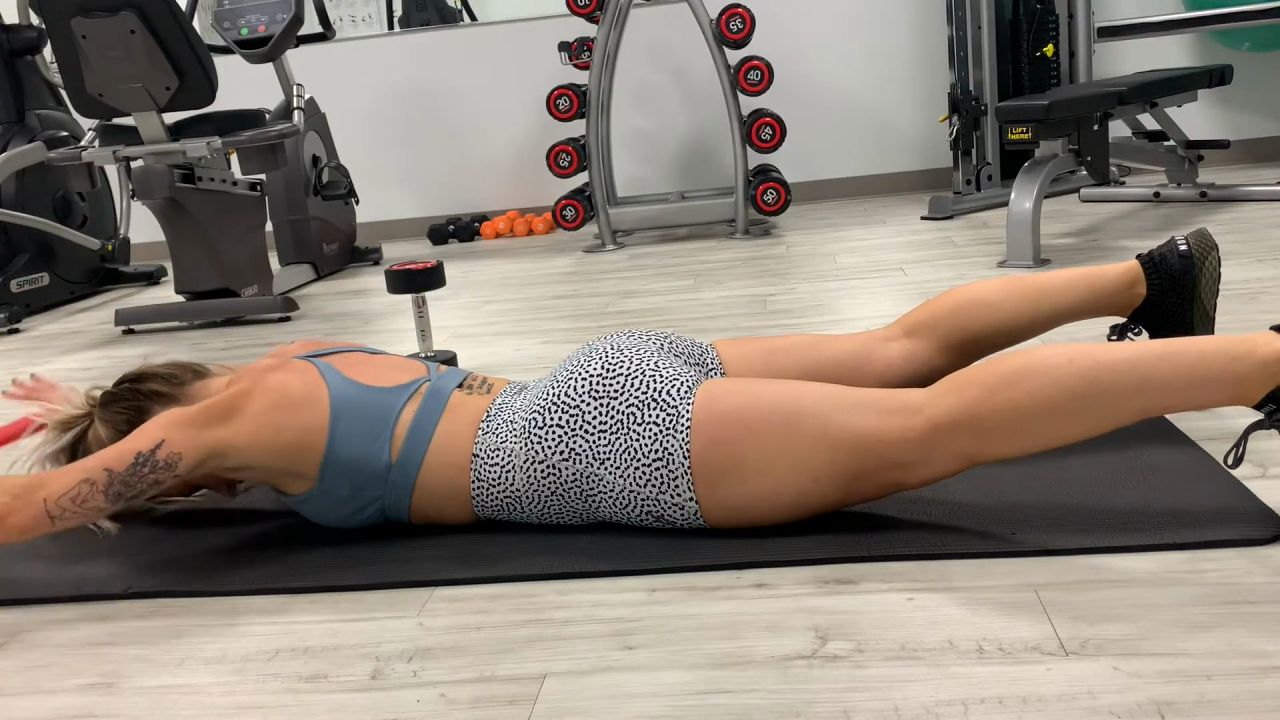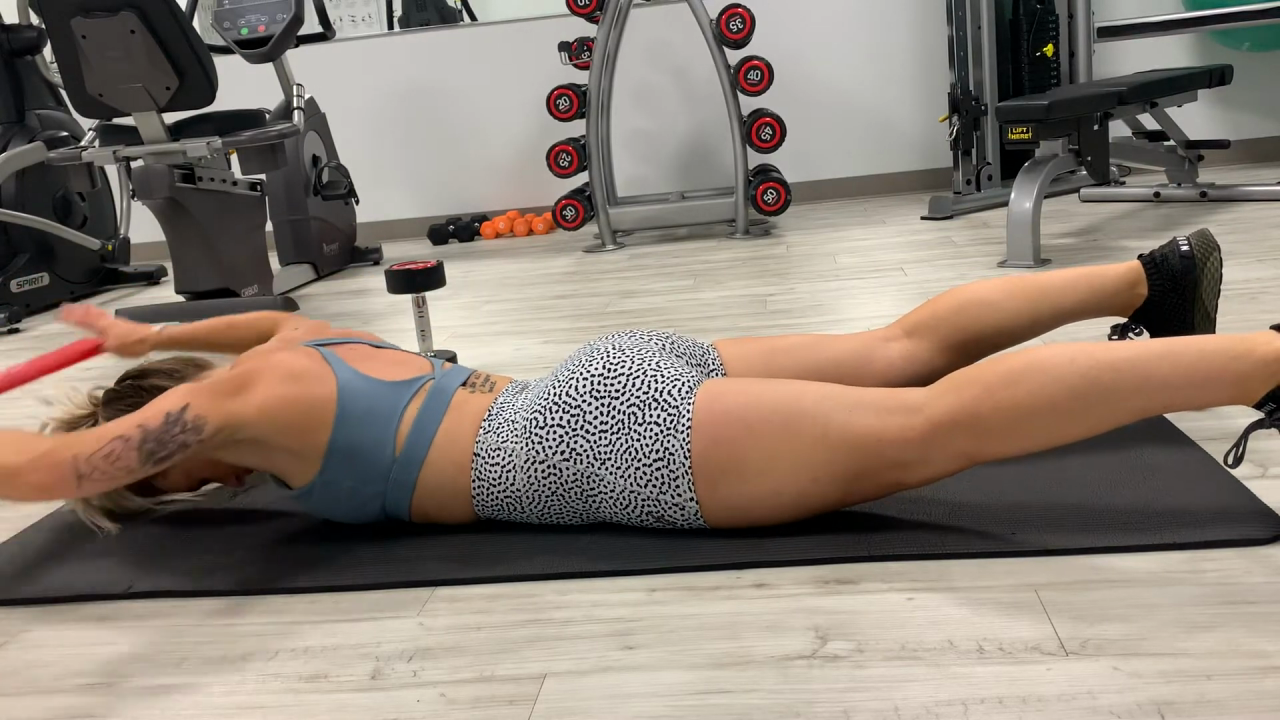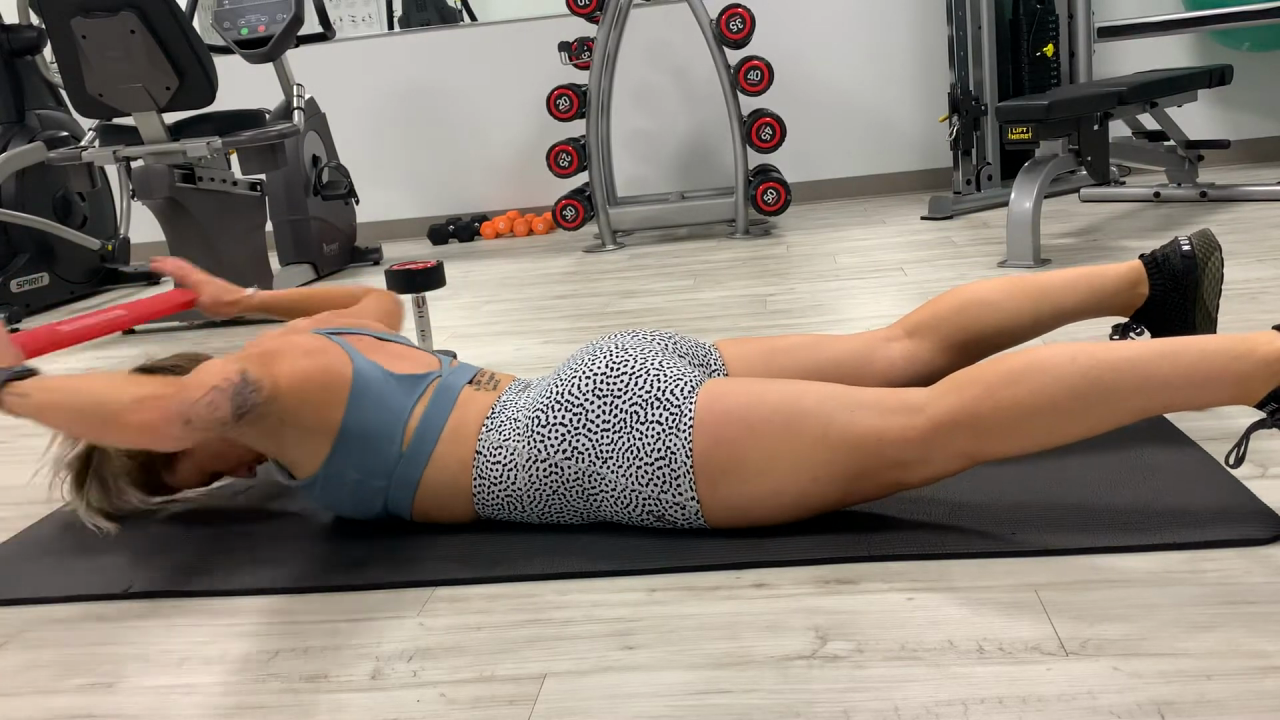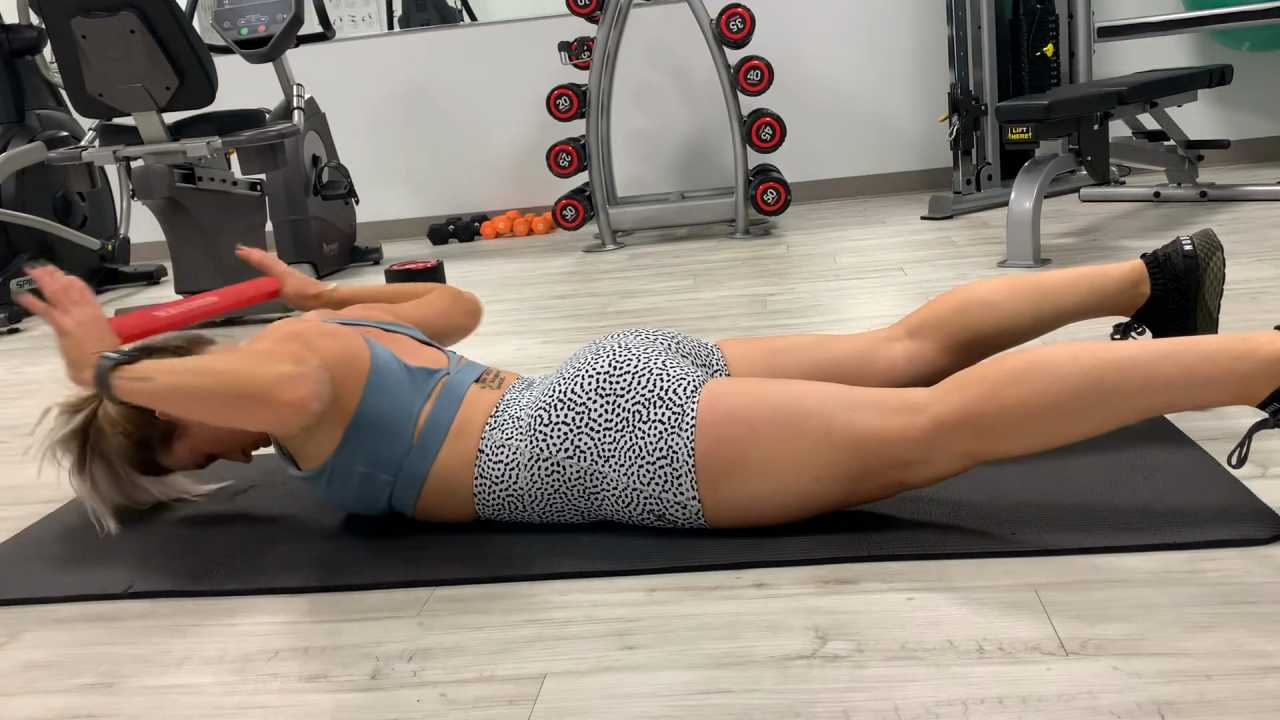
dt=0.2s
person 1, frame 1
left shoulder: (228, 421)
right shoulder: (295, 363)
right wrist: (104, 407)
left hip: (608, 445)
right hip: (613, 380)
left knee: (929, 432)
right knee: (897, 350)
right ankle: (1150, 276)
person 1, frame 2
left shoulder: (248, 398)
right shoulder: (303, 351)
right wrist: (144, 339)
left hip: (612, 444)
right hip: (622, 375)
left knee: (930, 433)
right knee: (901, 352)
right ankle: (1150, 280)
person 1, frame 3
left shoulder: (261, 375)
right shoulder: (315, 346)
left elbow: (170, 396)
right elbow: (386, 301)
right wrist: (239, 297)
left hip: (615, 445)
right hip: (621, 379)
left knee: (932, 432)
right knee: (902, 352)
right ankle: (1151, 277)
person 1, frame 4
left shoulder: (266, 360)
right shoulder: (333, 325)
left elbow: (301, 398)
right elbow: (460, 305)
left wrist: (121, 371)
left hip: (618, 441)
right hip: (625, 376)
left knee: (933, 430)
right knee: (901, 353)
right ankle: (1152, 279)
